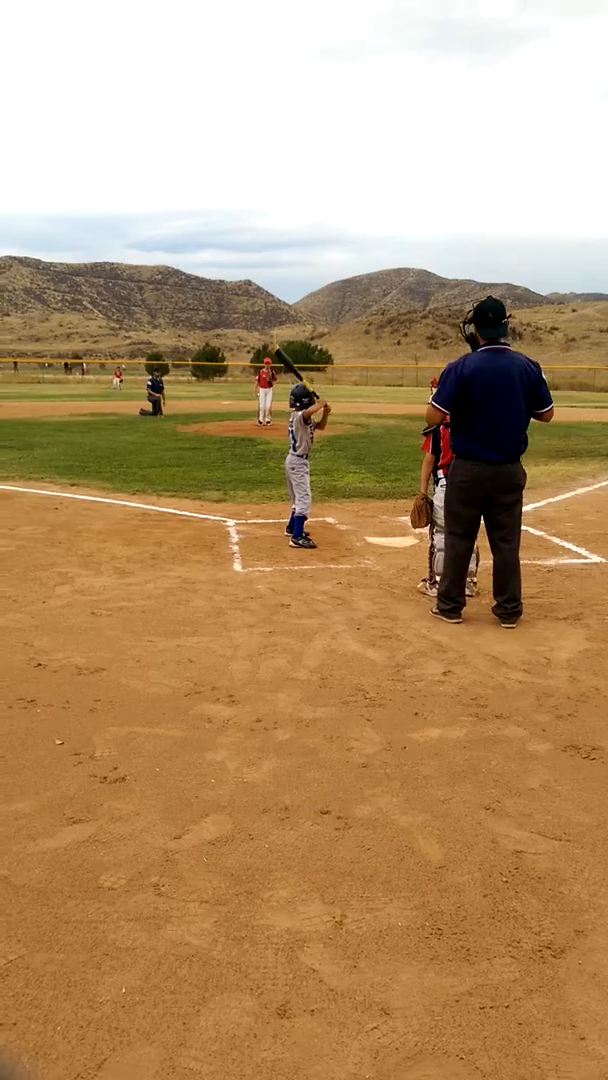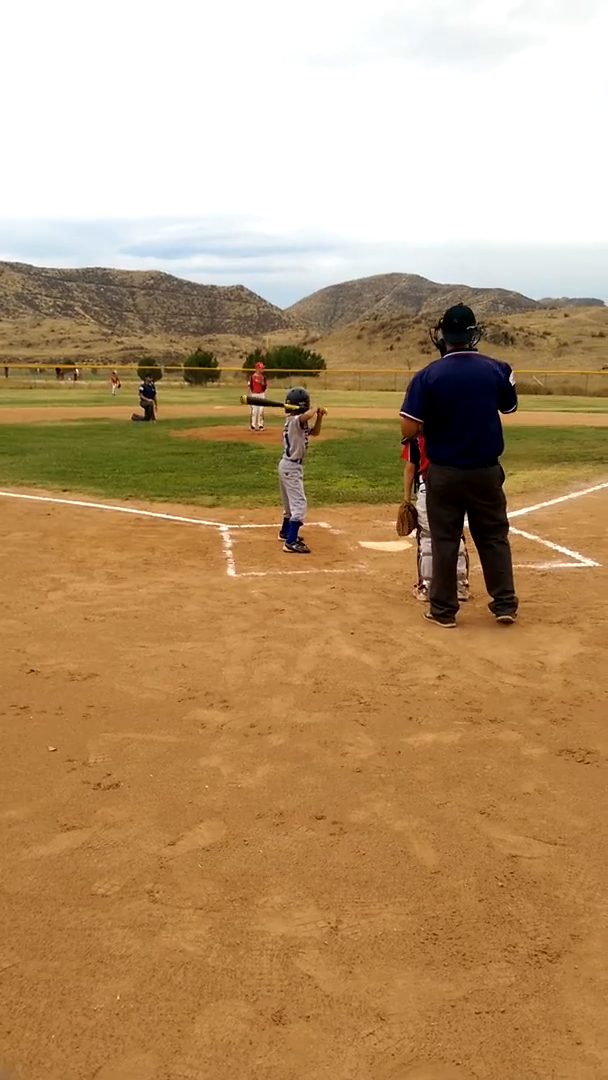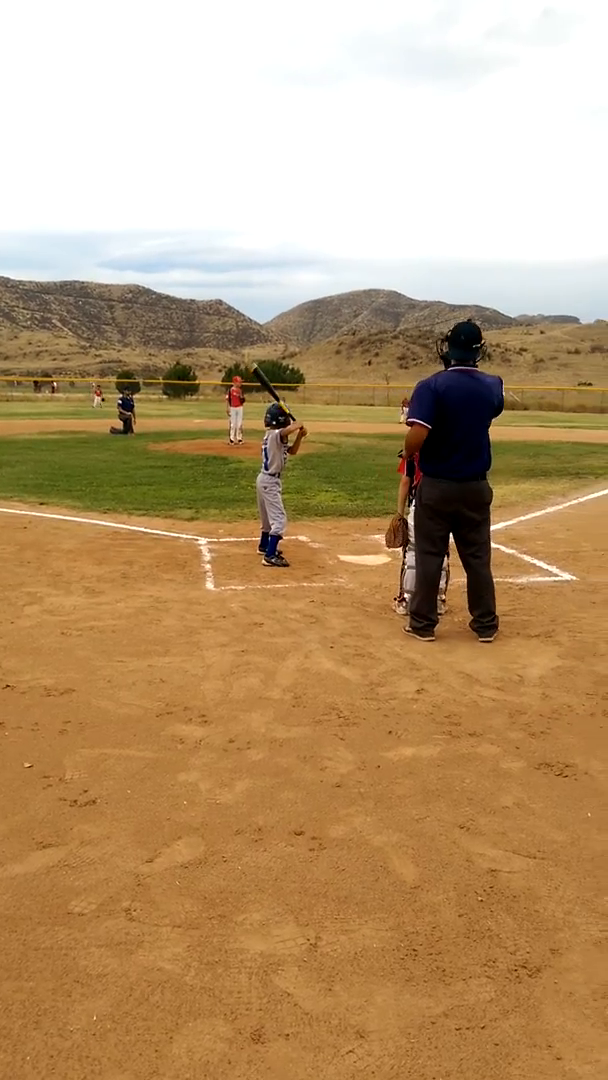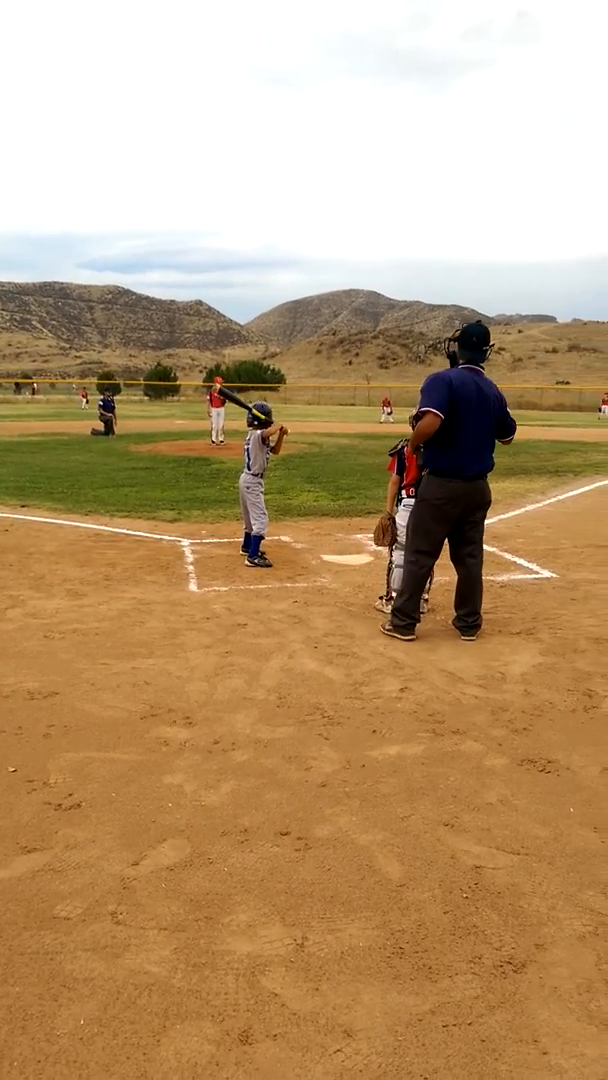
dt=0.5s
person 1, frame 1
left shoulder: (461, 368)
right shoulder: (528, 367)
left elbow: (433, 418)
right elbow: (546, 414)
left hip: (468, 469)
right hip: (509, 469)
left knee: (459, 539)
right knee: (507, 541)
left ankle: (450, 605)
right ankle: (509, 610)
person 1, frame 2
left shoulder: (428, 376)
right shoulder: (497, 369)
left elbow: (408, 429)
right elbow: (510, 408)
left hip: (445, 474)
right hip: (486, 472)
left knee: (445, 542)
right knee: (494, 538)
left ankle: (443, 610)
right ankle: (505, 603)
person 1, frame 3
left shoulder: (432, 386)
right shoulder: (492, 386)
left elbow: (417, 435)
left wrist: (408, 452)
left hip: (437, 486)
right hip: (476, 486)
left knee: (429, 556)
right knee: (478, 557)
left ankle: (423, 623)
right ankle: (485, 624)
person 1, frame 4
left shoulder: (443, 380)
right shoulder: (495, 393)
left elbow: (429, 424)
right elbow: (507, 436)
left wrist: (412, 444)
left hip: (441, 484)
right hip: (477, 486)
left knee: (420, 554)
right knee: (470, 556)
left ankle: (403, 621)
right ankle: (469, 623)
